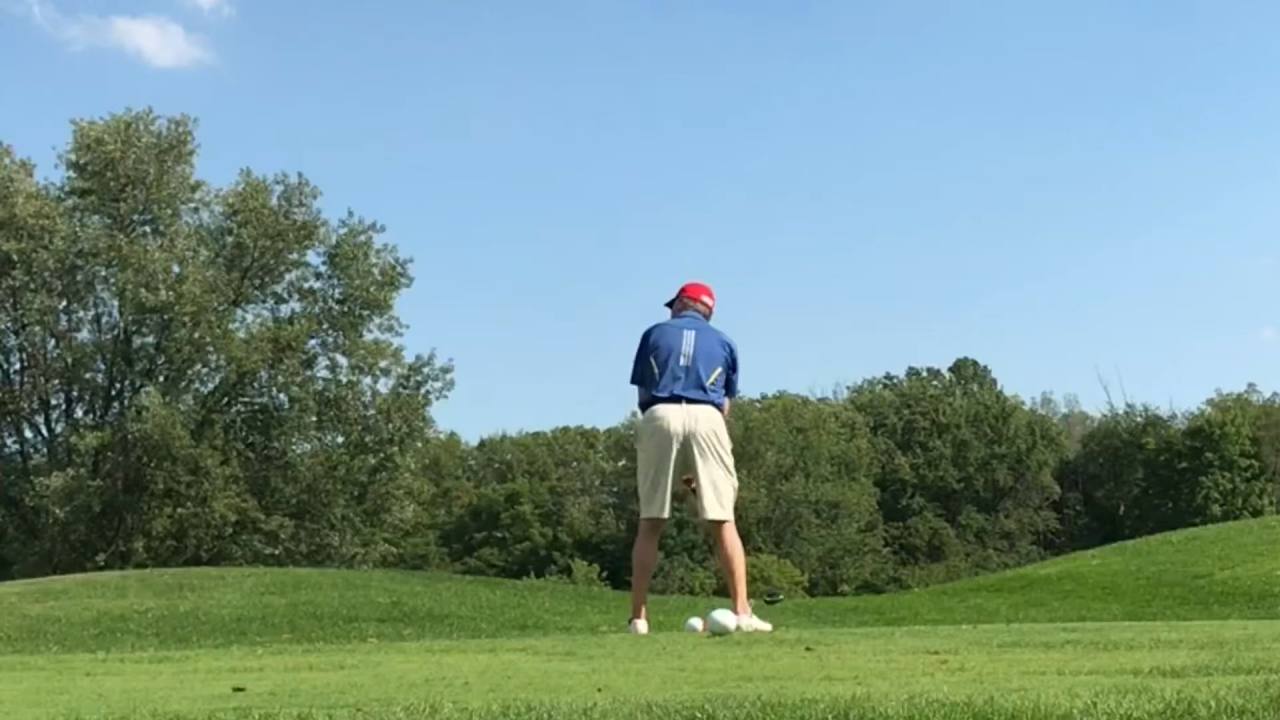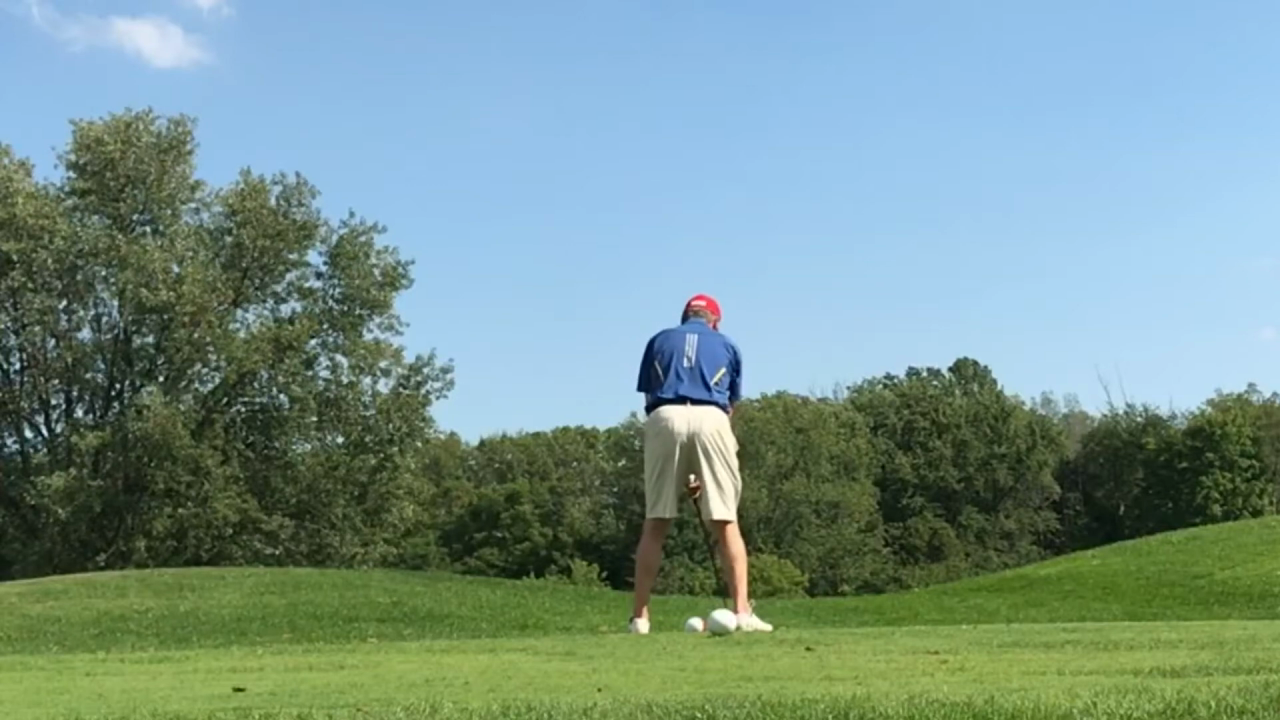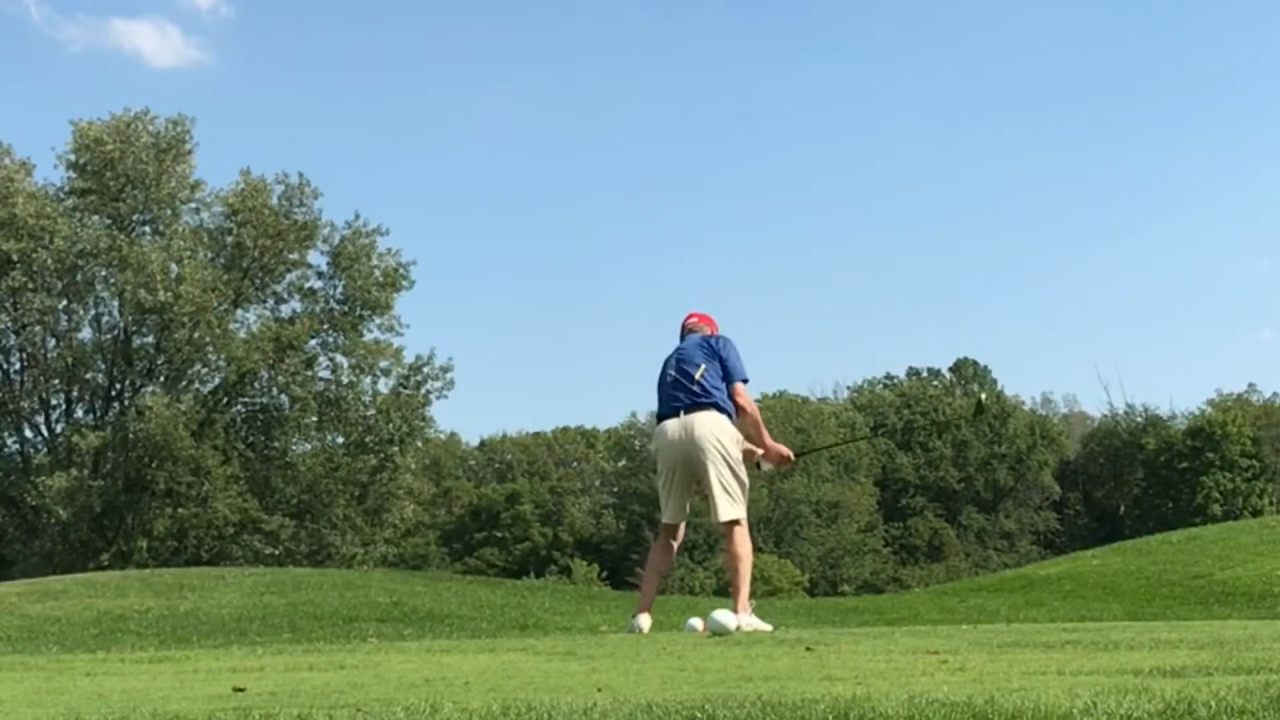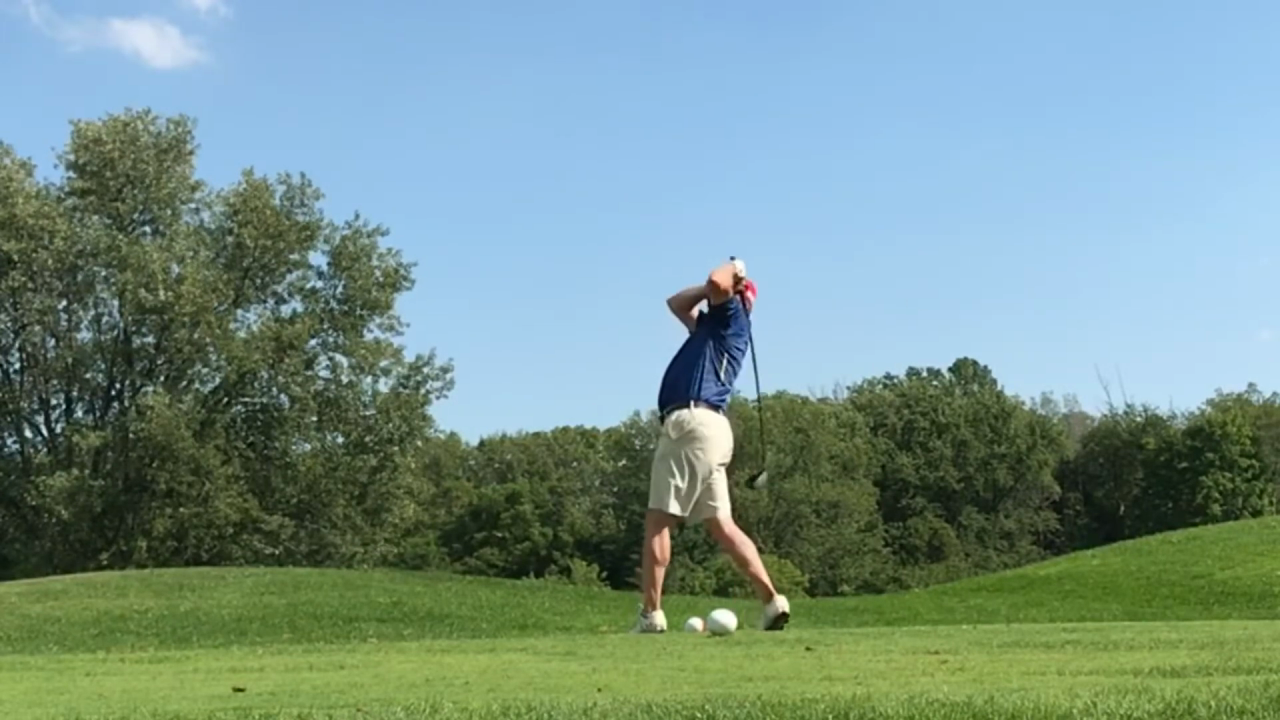
dt=1s
person 1, frame 1
left shoulder: (654, 334)
right shoulder: (723, 342)
left elbow: (642, 396)
left hip: (660, 418)
right hip: (705, 419)
left knee: (650, 524)
right knee: (723, 521)
left ankle: (638, 617)
right ankle: (742, 612)
person 1, frame 2
left shoulder: (659, 340)
right shoulder: (727, 345)
right wrist: (703, 472)
left hip: (664, 420)
right hip: (710, 421)
left knee: (655, 523)
right knee: (726, 522)
left ankle: (639, 617)
right ankle: (743, 612)
person 1, frame 3
left shoulder: (669, 362)
right shoulder: (719, 344)
right elbow: (741, 400)
left wrist: (748, 449)
right wrist: (767, 444)
left hip: (667, 433)
right hip: (709, 427)
left knee: (670, 530)
right knee: (735, 524)
left ankle: (642, 614)
right ankle: (742, 612)
person 1, frame 4
left shoulder: (733, 315)
right shoulder: (714, 323)
left elbow: (716, 284)
right elbow: (677, 304)
left wrist: (729, 272)
right wrist: (725, 275)
left hip: (692, 422)
right hip: (709, 426)
left knee: (658, 520)
right knee: (722, 524)
left ankle: (651, 613)
right ankle: (772, 599)
